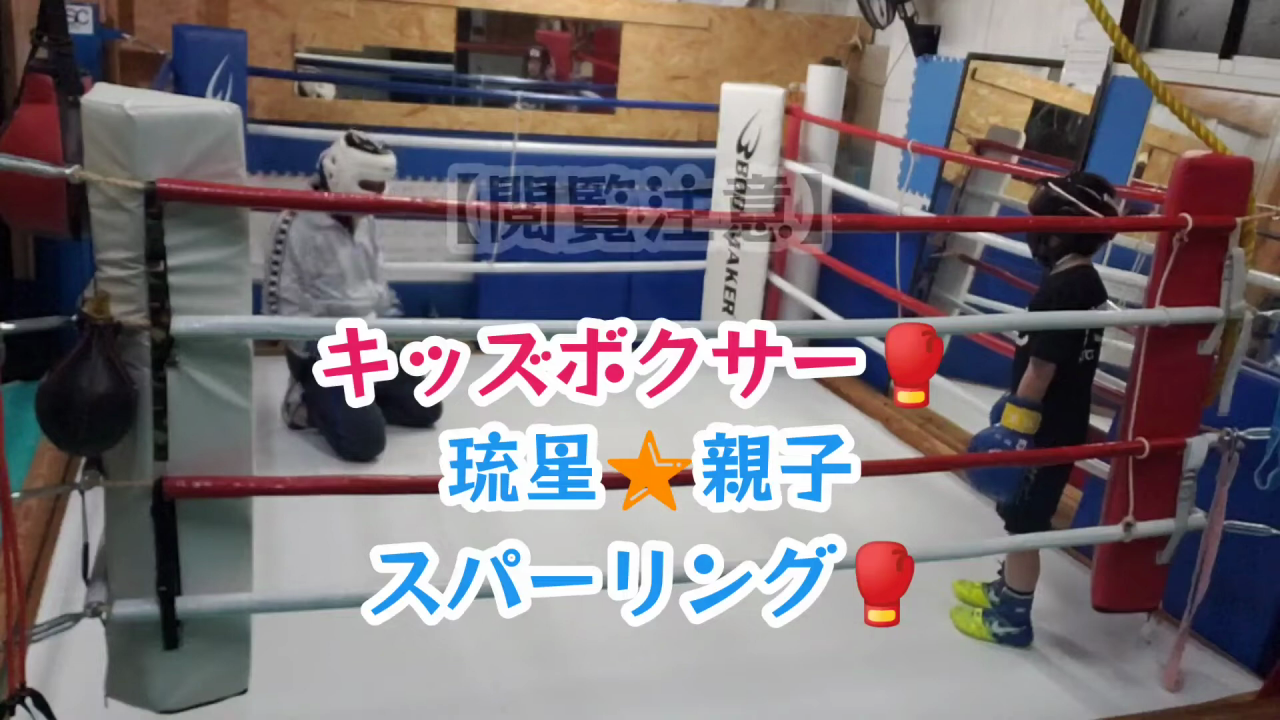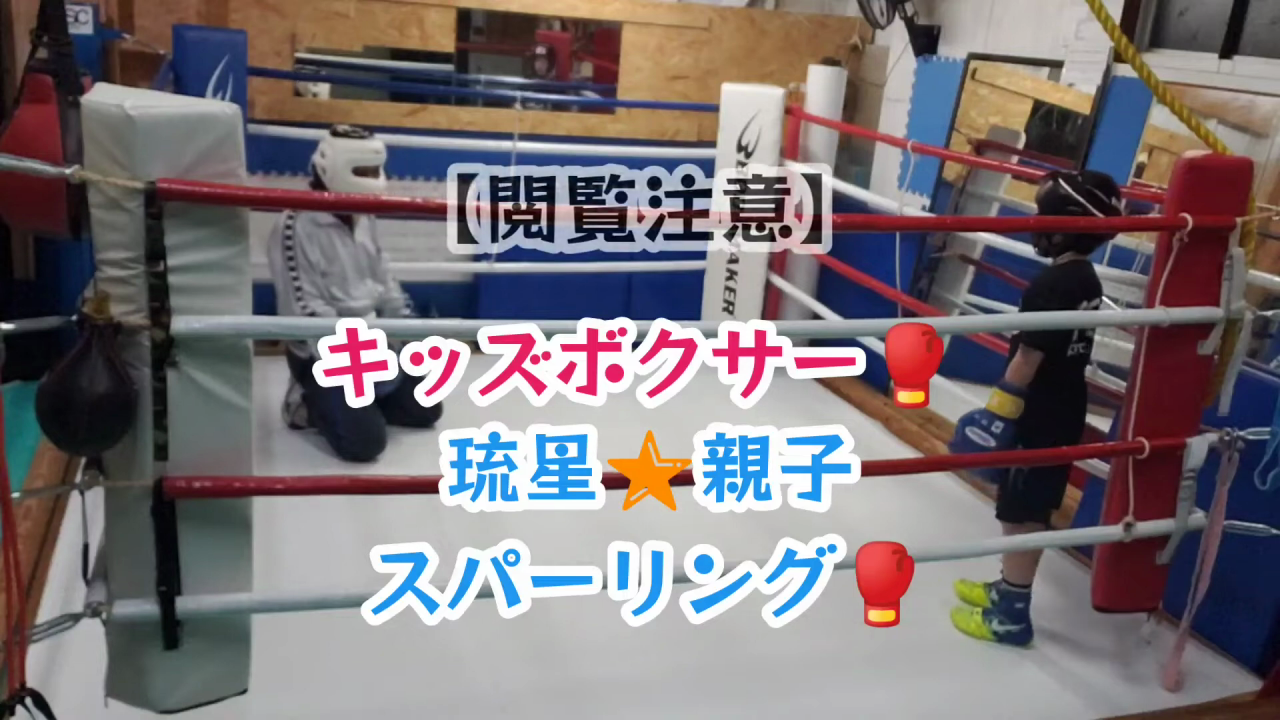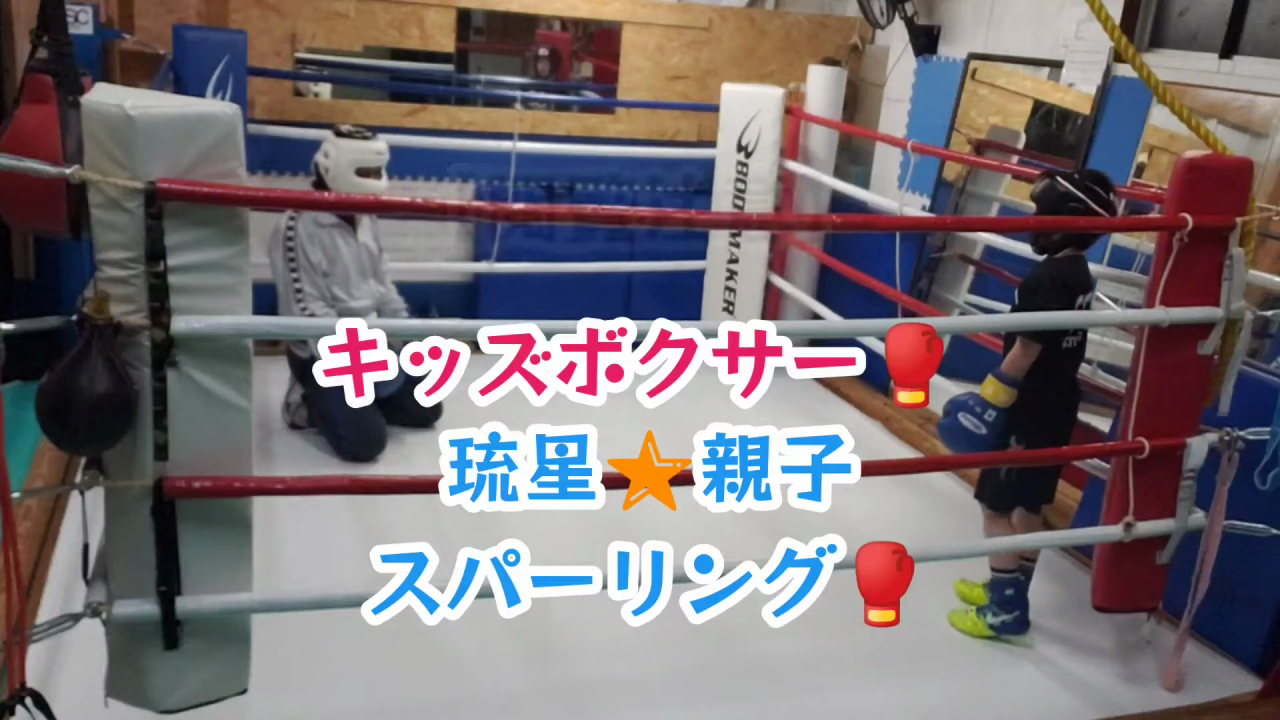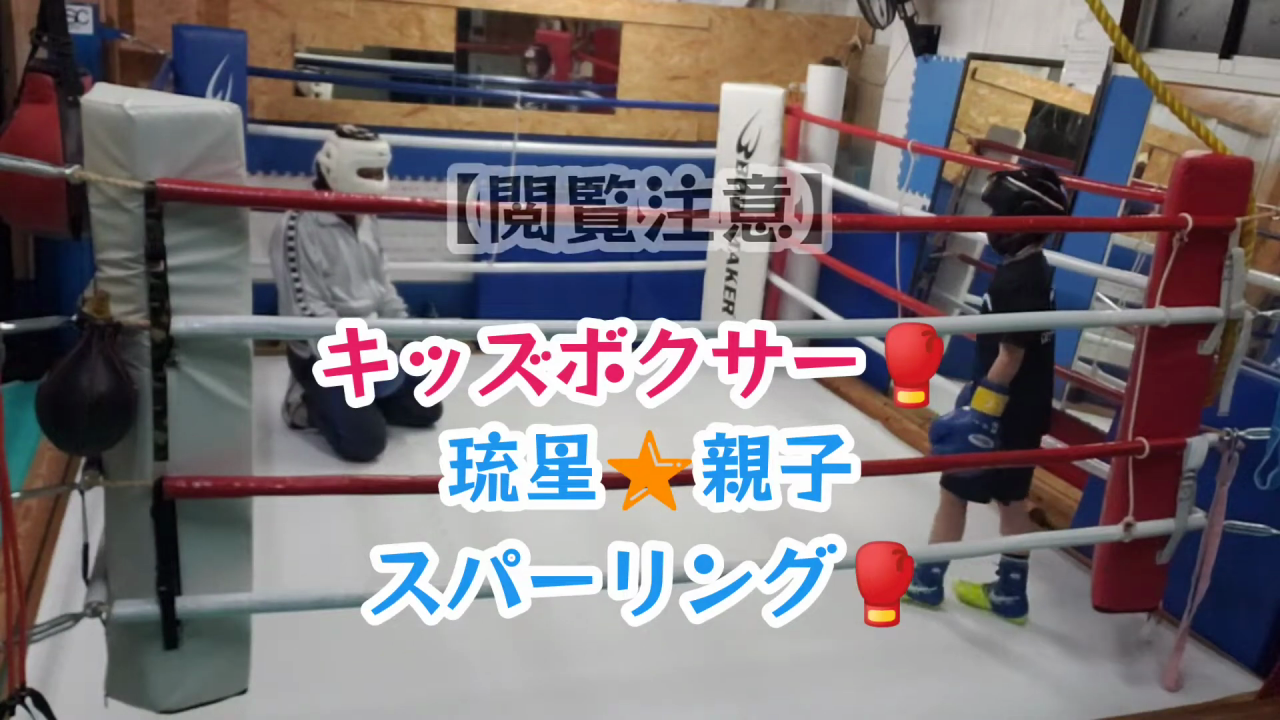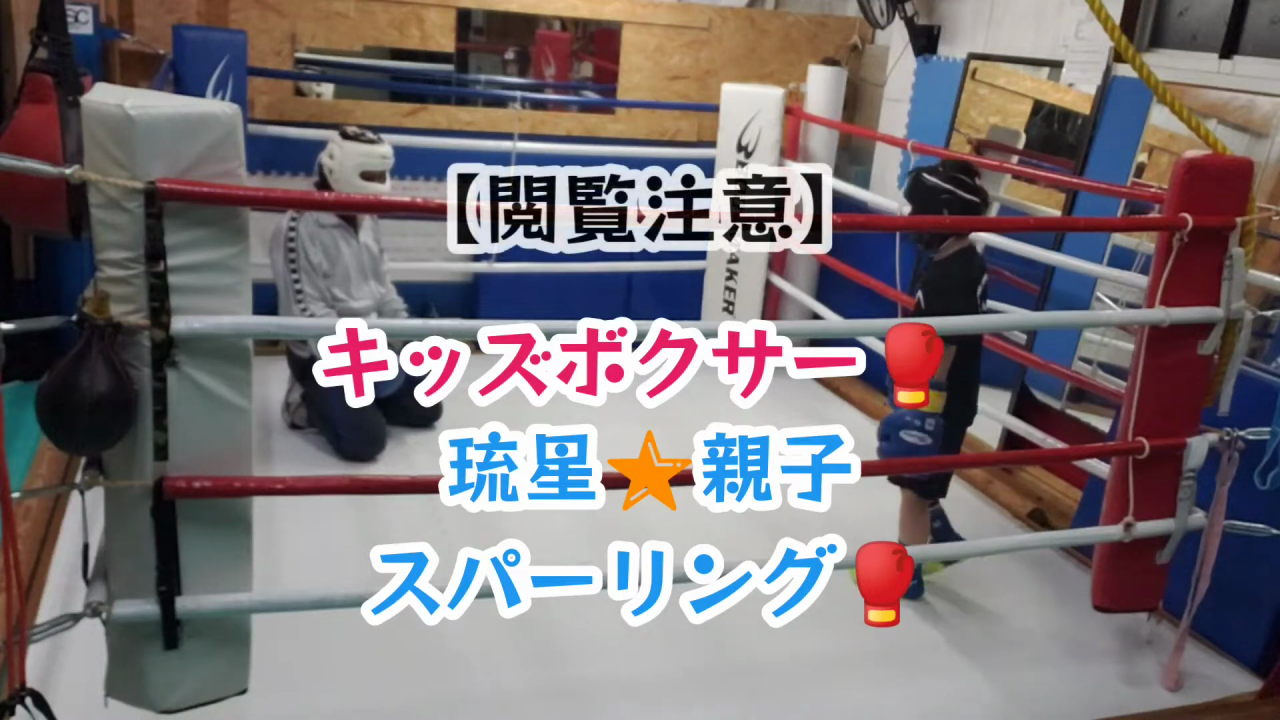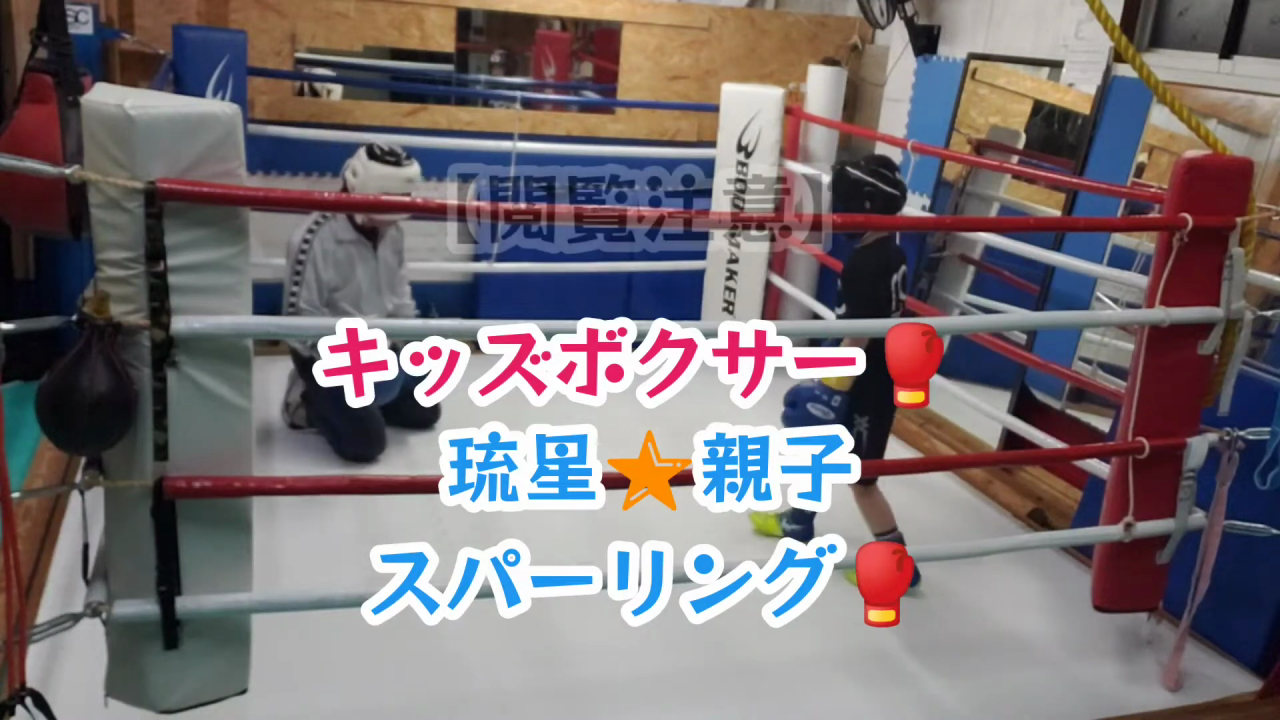
dt=0.4s
person 1, frame 1
left shoulder: (1058, 292)
right shoulder: (1089, 283)
left elbow: (1040, 370)
left wrist: (1014, 429)
left hip: (1045, 429)
right hip: (1066, 423)
left knee: (1023, 523)
right knee: (1025, 518)
left ankle: (1012, 619)
right ankle: (1005, 589)
person 1, frame 2
left shoulder: (1051, 285)
right shoulder: (1087, 280)
left elbow: (1028, 358)
left wrist: (997, 415)
left hip: (1037, 420)
right hip: (1063, 416)
left knee: (1018, 517)
right knee: (1034, 513)
left ankle: (1011, 617)
right ankle: (1007, 589)
person 1, frame 3
left shoulder: (1047, 278)
right shoulder: (1078, 274)
left elbow: (1025, 350)
left wrist: (988, 402)
left hip: (1030, 413)
right hip: (1055, 409)
left knee: (996, 506)
right knee: (1029, 505)
left ankle: (1006, 609)
right ankle: (1011, 591)
person 1, frame 4
left shoulder: (1016, 280)
right shoulder: (1032, 269)
left elbow: (1010, 355)
left wrist: (981, 410)
right wrist: (977, 395)
left hip: (1006, 412)
right hip: (1025, 408)
left knee: (954, 491)
right knee: (1010, 498)
left ankle: (926, 580)
right ankle: (1010, 592)
person 1, frame 5
left shoulder: (947, 276)
right shoulder: (965, 259)
left elbow: (944, 350)
left wrist: (925, 411)
left hip: (942, 398)
right hip: (950, 394)
left knee: (914, 484)
right knee: (917, 482)
right ankle: (942, 540)
person 1, frame 6
left shoulder: (863, 263)
right shoulder: (888, 251)
left elbow: (858, 335)
left wrist: (832, 386)
left hip: (865, 384)
right hip: (880, 375)
left knee: (858, 474)
right ankle: (797, 522)
person 2, frame 1
left shoulder: (364, 220)
right shoulder: (296, 226)
right elbow: (279, 306)
right hip: (321, 354)
left knee: (426, 410)
right knee: (364, 440)
right ankle: (309, 404)
person 2, frame 2
left shoulder: (363, 220)
right shoulder: (297, 227)
left elbow: (384, 283)
right elbow: (308, 310)
right hip: (321, 353)
left knee: (427, 410)
right knee: (365, 441)
left ankle: (346, 398)
right ankle: (310, 404)
person 2, frame 3
left shoulder: (364, 221)
right shoulder: (299, 228)
left elbow: (382, 285)
right elbow: (307, 311)
right hip: (322, 354)
left knee: (427, 410)
right knee: (366, 441)
left ankle: (348, 400)
right ankle: (309, 404)
person 2, frame 4
left shoulder: (365, 221)
right shoulder: (299, 228)
left elbow: (382, 285)
right elbow: (308, 310)
right hip: (322, 355)
left knee: (426, 411)
right knee: (365, 441)
right ankle: (309, 403)
person 2, frame 5
left shoulder: (366, 222)
right shoulder: (300, 229)
right elbow: (308, 311)
right hip: (321, 355)
left knee: (427, 410)
right knee: (366, 441)
right ankle: (308, 405)
person 2, frame 6
left shoulder: (390, 230)
right shoulder: (317, 240)
left elbow: (397, 289)
right elbow: (302, 318)
left knee: (425, 413)
right knee: (366, 443)
left ankle: (358, 402)
right ankle: (307, 405)
